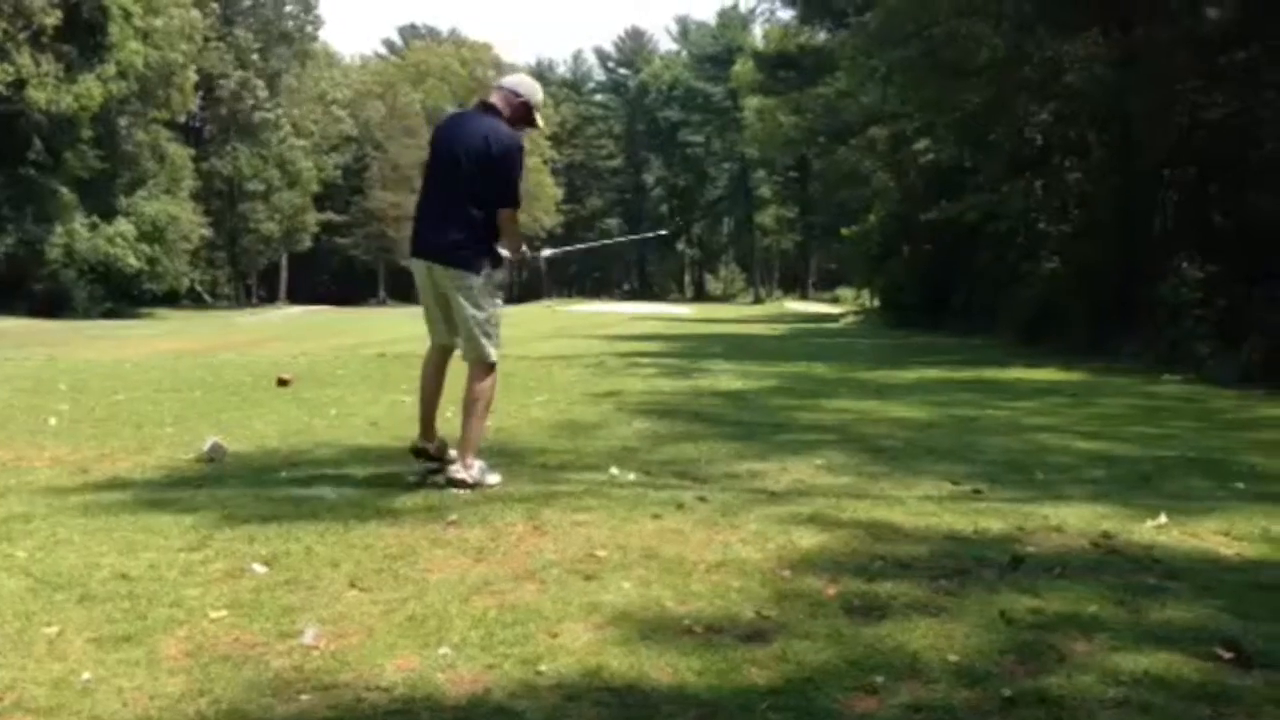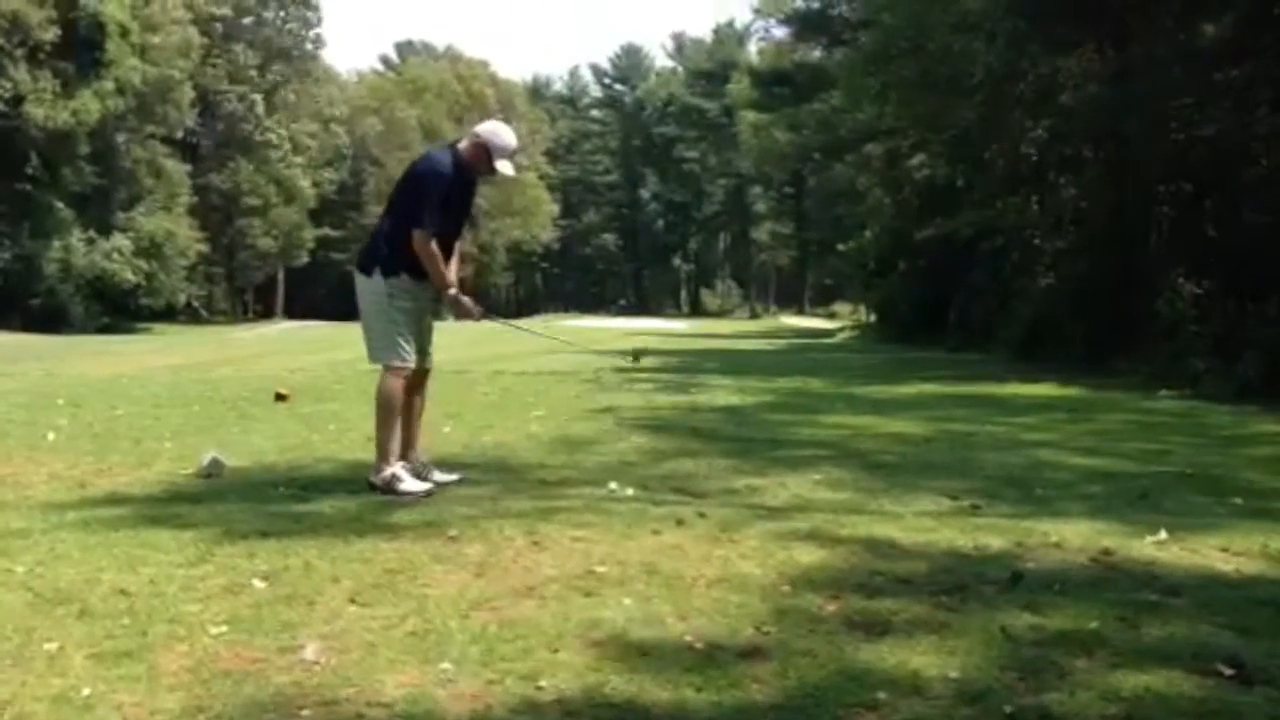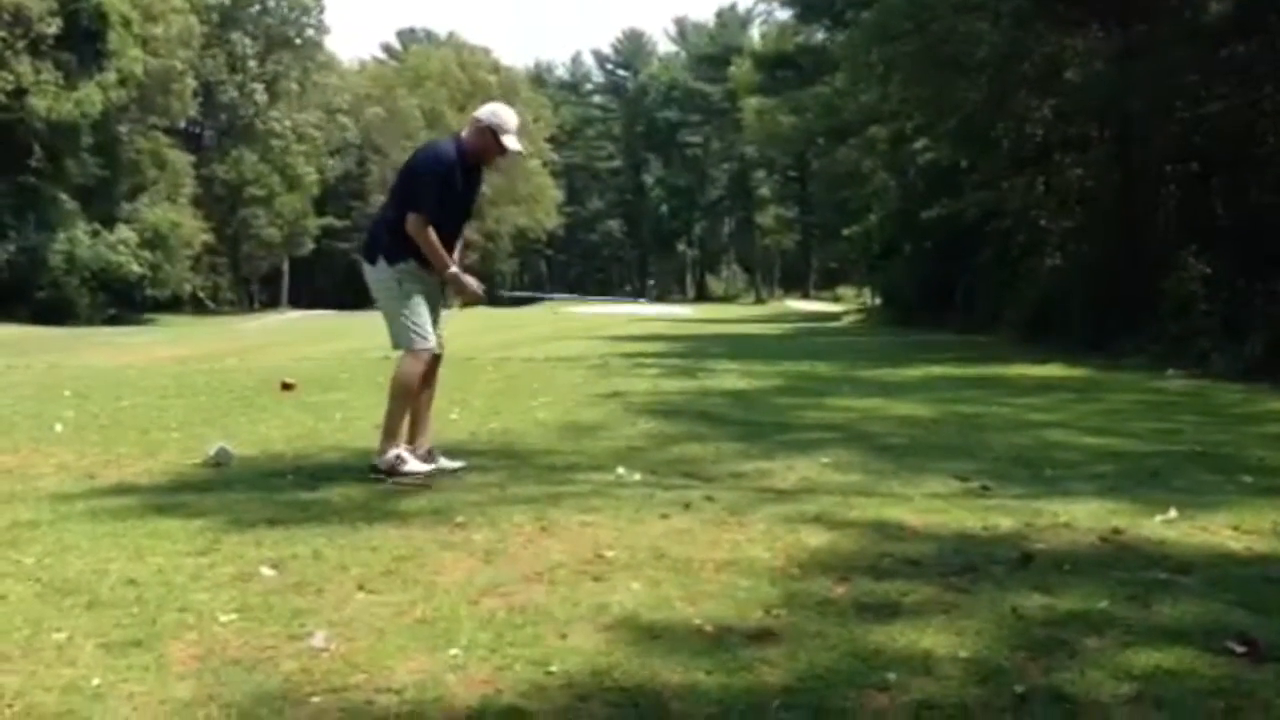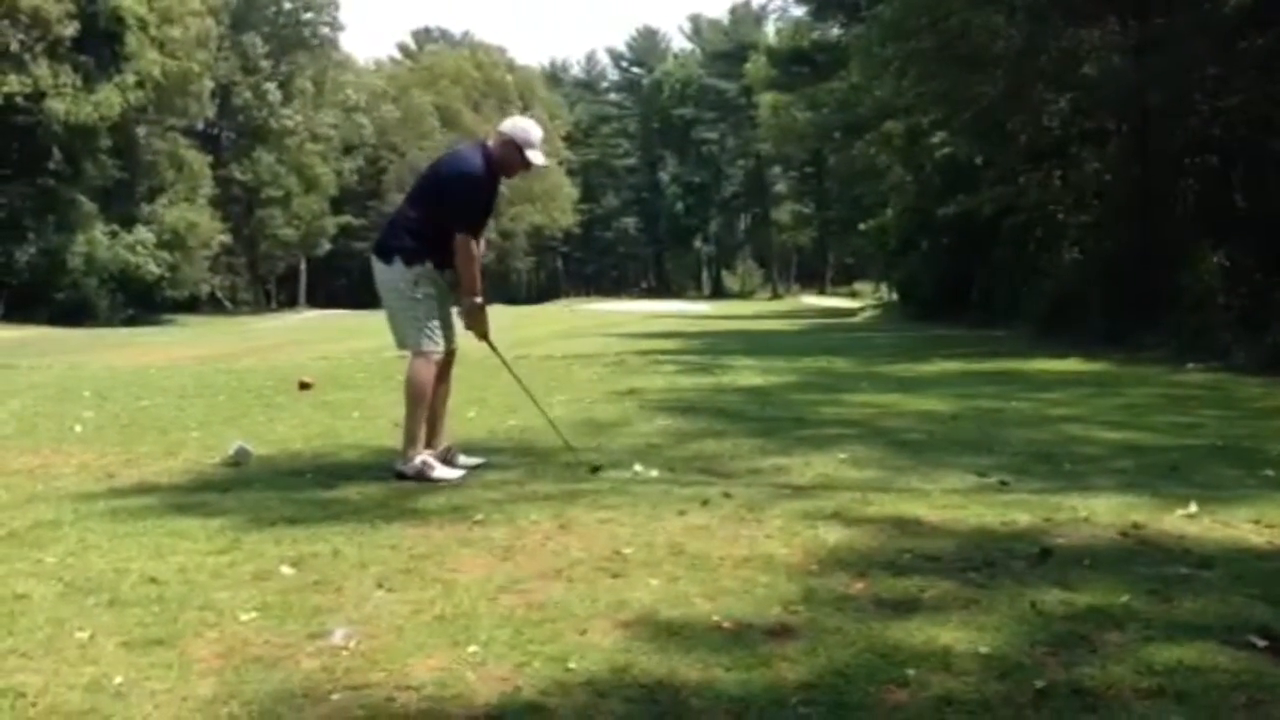
dt=1s
person 1, frame 1
left shoulder: (448, 126)
right shoulder: (506, 141)
right elbow: (505, 215)
left wrist: (500, 245)
right wrist: (516, 248)
left hip: (425, 253)
right hip: (468, 261)
left knee: (441, 345)
right knee: (482, 360)
left ankle: (427, 439)
right ankle: (466, 463)
person 1, frame 2
left shoulder: (463, 177)
right shoulder: (436, 170)
left elbow: (449, 238)
right elbow: (421, 240)
left wrist: (450, 286)
right wrist: (451, 292)
left hip: (415, 279)
right hip: (387, 276)
left knee: (419, 369)
right knee: (399, 367)
left ankle: (411, 461)
right ankle: (385, 469)
person 1, frame 3
left shoulder: (471, 168)
right shoulder: (437, 159)
right elbow: (416, 224)
left wrist: (454, 271)
right wrist: (452, 273)
left hip: (423, 266)
right hip: (392, 262)
left knee: (431, 353)
right knee: (420, 349)
left ankle: (419, 448)
right ankle: (388, 449)
person 1, frame 4
left shoulder: (485, 170)
right shoulder: (469, 171)
left elbow: (474, 239)
right elbow: (463, 243)
left wrist: (471, 294)
right wrist: (475, 302)
left hip: (427, 264)
right hip: (404, 262)
left knee: (445, 352)
right knee: (428, 352)
left ankle: (436, 447)
right ankle: (412, 456)
